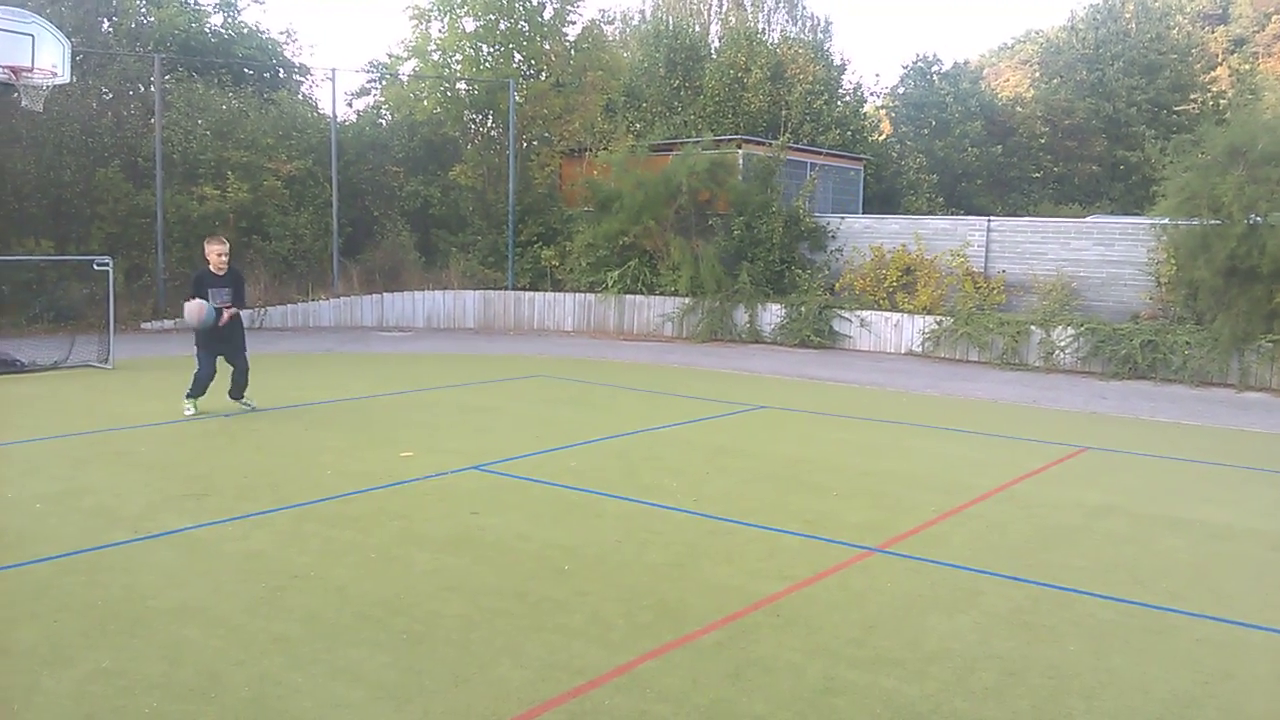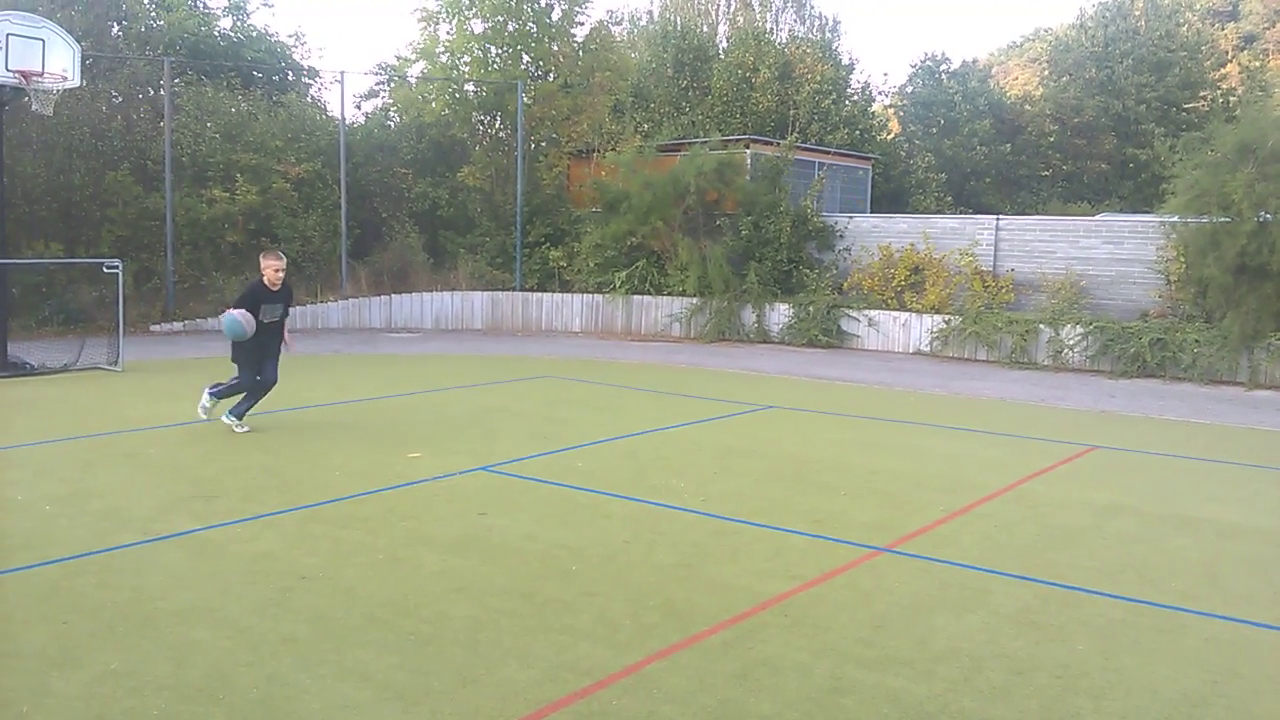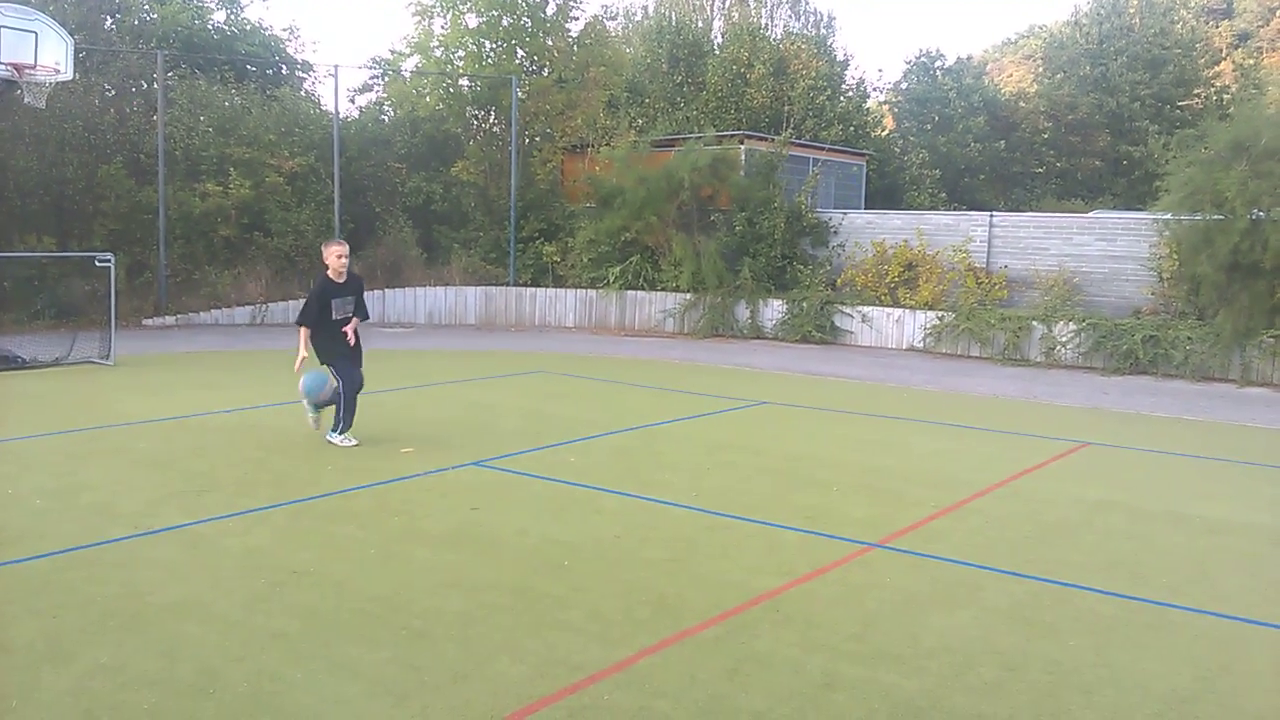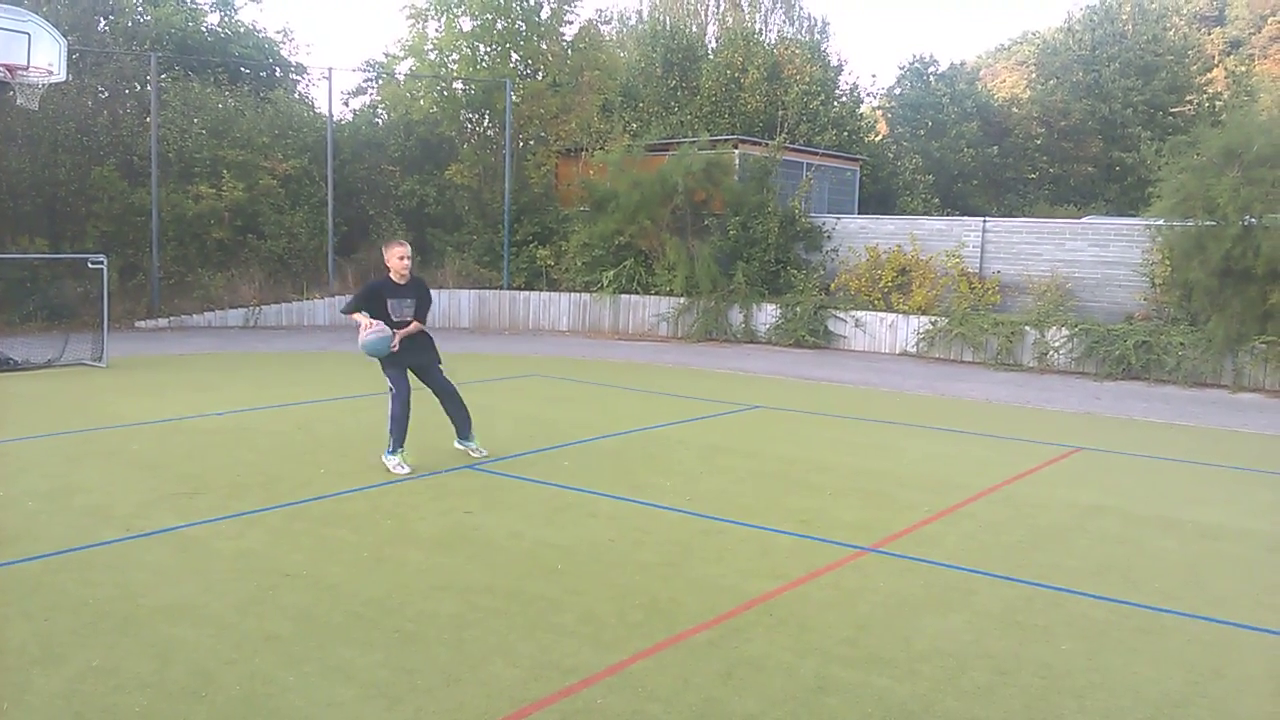
dt=0.4s
person 1, frame 1
left shoulder: (235, 275)
right shoulder: (201, 277)
left elbow: (239, 304)
right elbow: (193, 300)
left wrist: (229, 313)
left hip: (232, 330)
right hip: (208, 331)
left knee: (241, 366)
right knee: (207, 370)
left ankle: (238, 396)
right ankle: (191, 398)
person 1, frame 2
left shoulder: (287, 290)
right shoulder: (253, 290)
left wrist: (284, 331)
left hip: (270, 341)
right hip: (249, 341)
left knee: (269, 379)
right knee: (248, 381)
left ankle: (234, 415)
right ankle: (212, 393)
person 1, frame 3
left shoulder: (356, 282)
right shoulder: (321, 287)
left elbow: (359, 313)
right elbow: (306, 321)
left wrist: (352, 327)
right wrist: (302, 349)
left hip: (345, 336)
right hip: (327, 341)
left knee: (355, 382)
right knee: (351, 381)
left ankle: (316, 404)
right ankle: (337, 432)
person 1, frame 4
left shoulder: (419, 286)
right shoulder: (377, 287)
left elbow: (419, 322)
right elbow: (351, 310)
left wrist: (402, 334)
right wrist: (363, 321)
left hip: (416, 345)
right hip: (390, 351)
left knee: (445, 389)
right knee: (401, 390)
left ankle: (465, 437)
right ankle: (394, 452)
